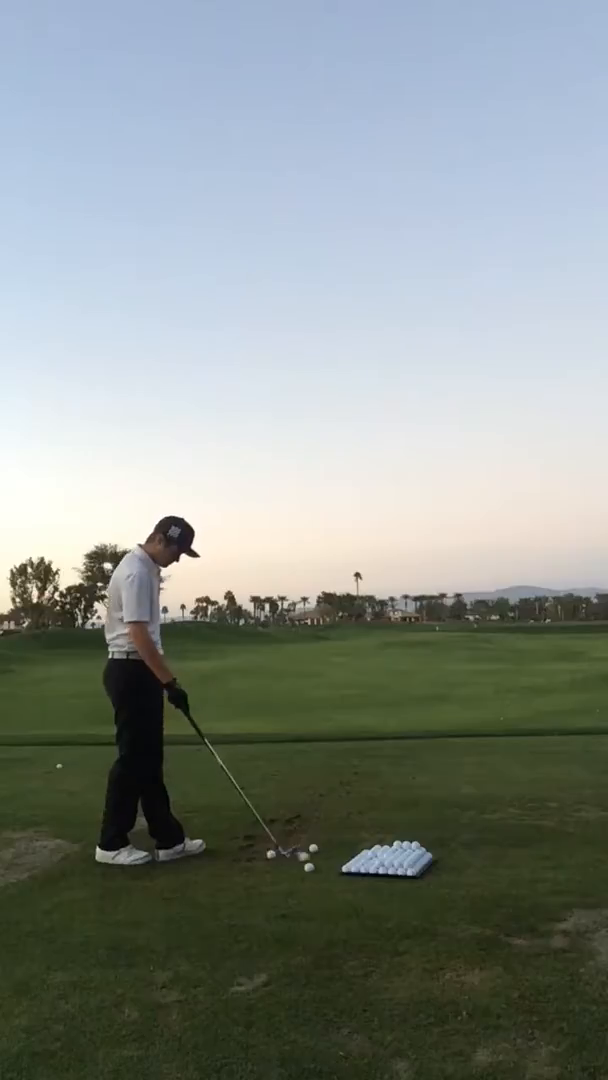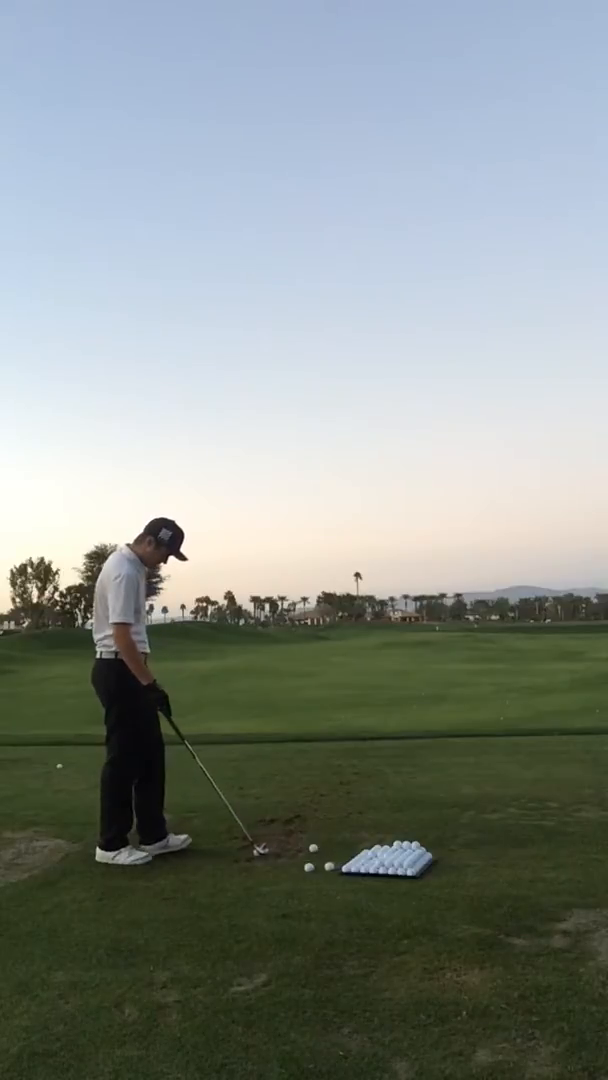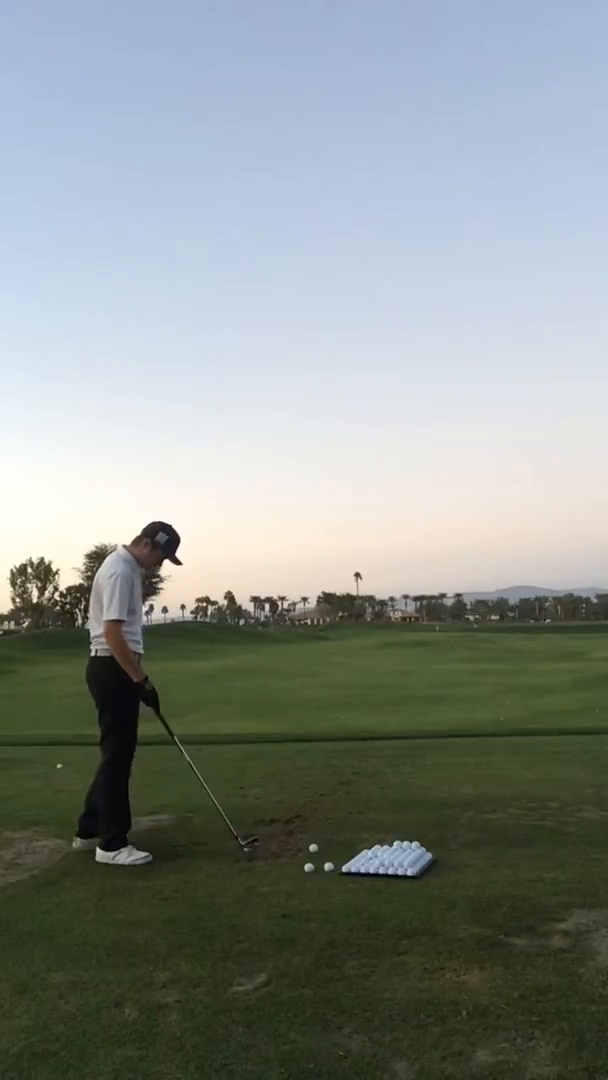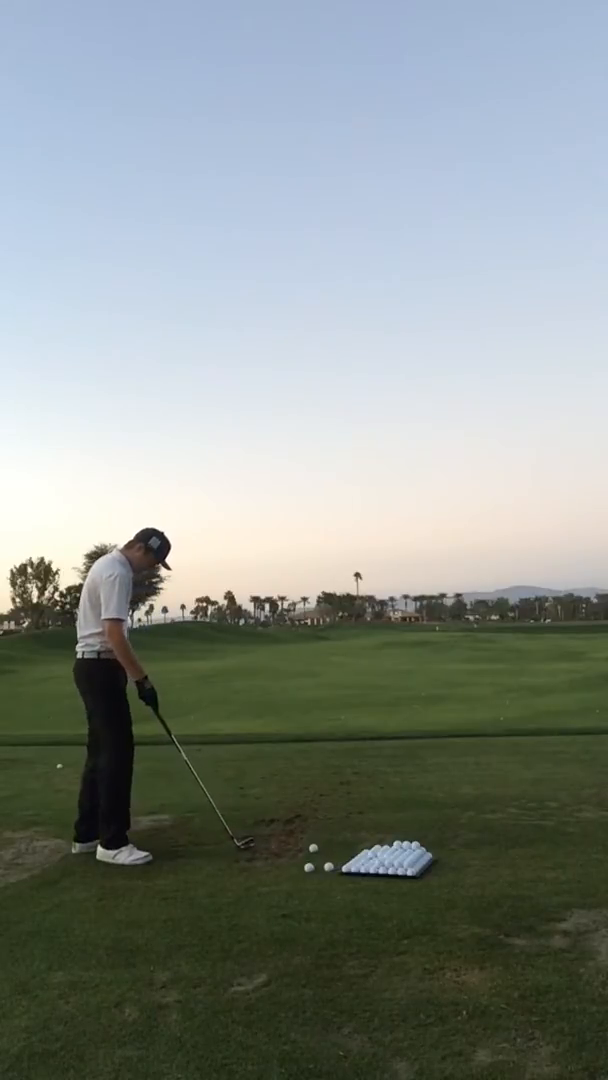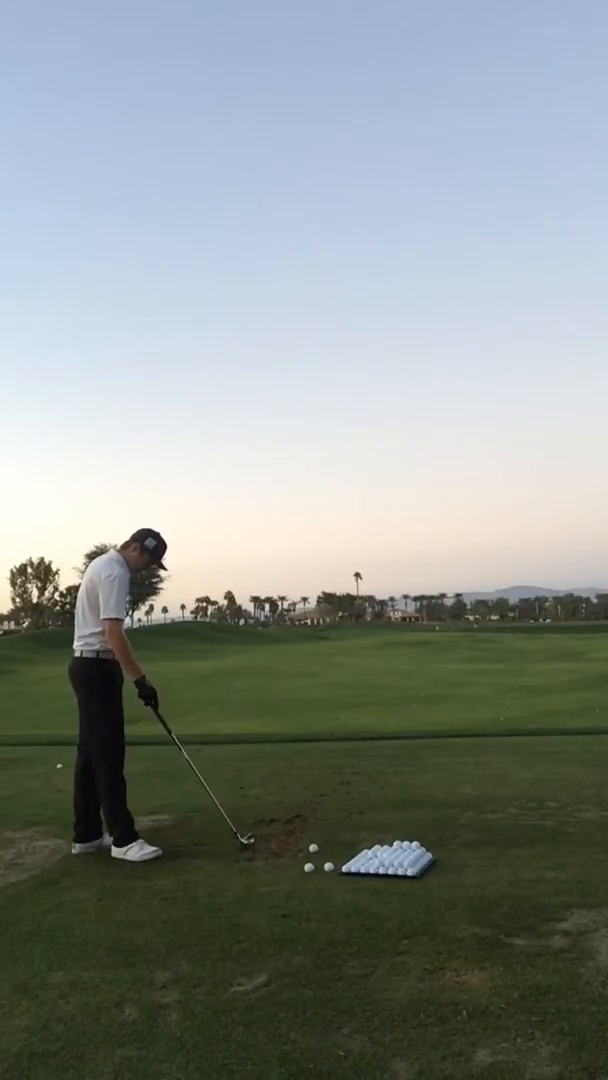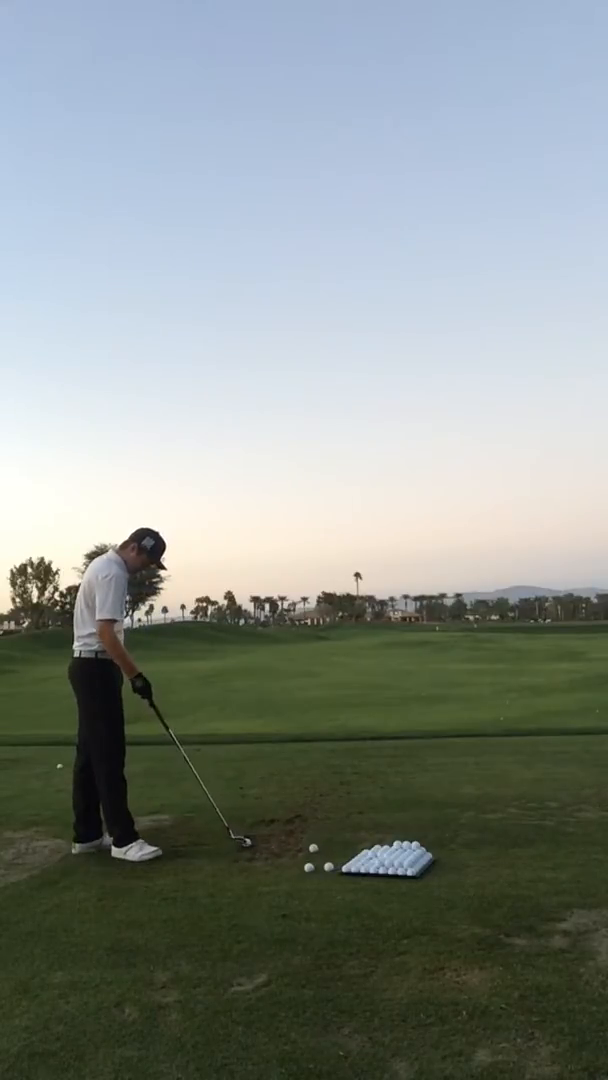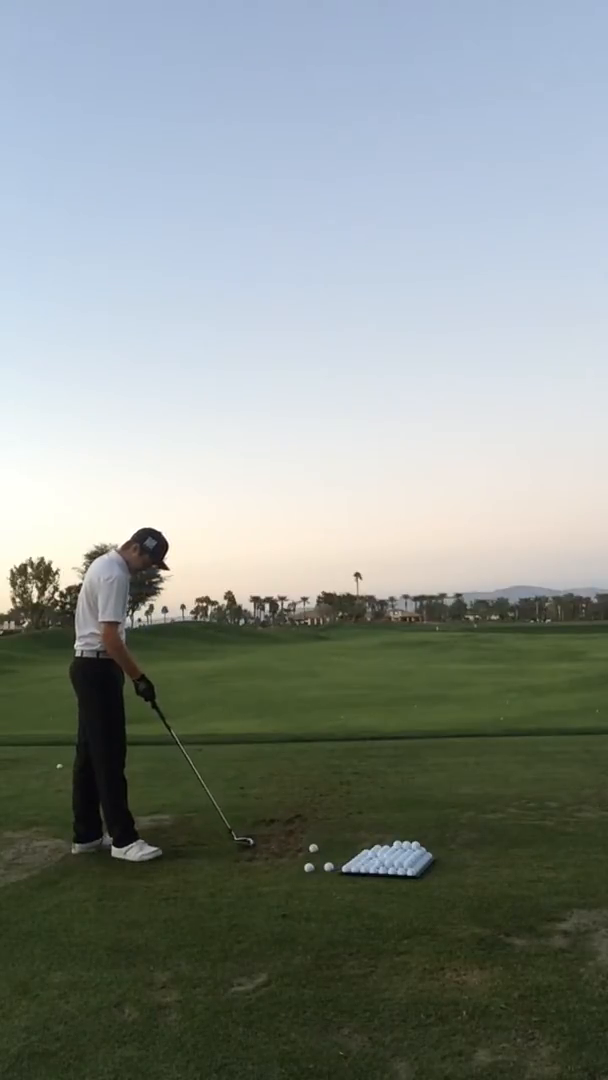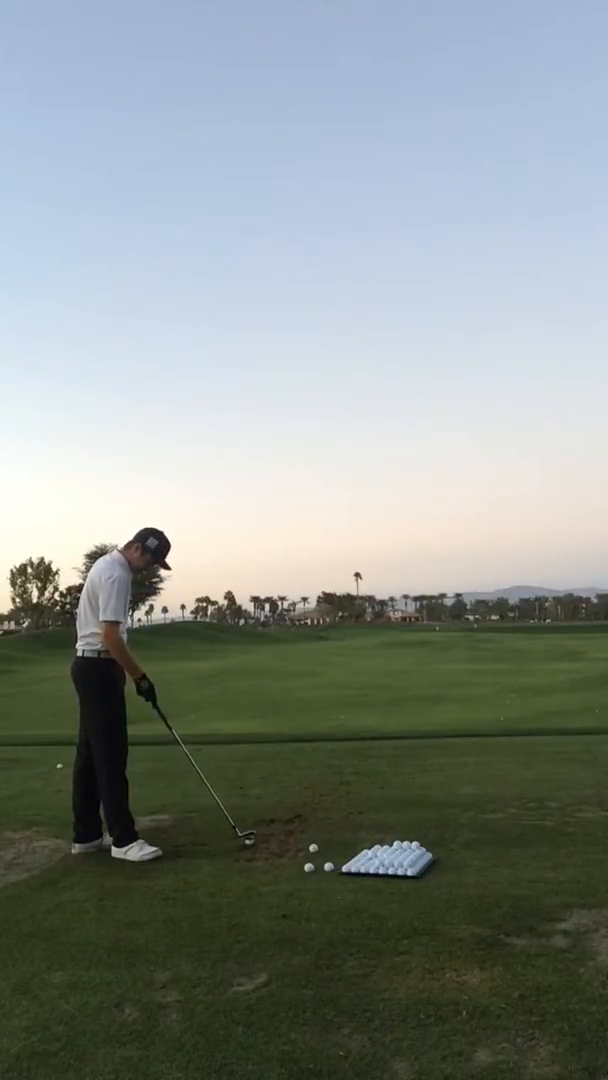
dt=0.5s
person 1, frame 1
left shoulder: (144, 567)
right shoulder: (136, 573)
right elbow: (139, 636)
right wrist: (171, 682)
left hip: (139, 671)
right hip: (131, 671)
left knee: (149, 758)
right knee: (133, 757)
left ankle: (169, 839)
right ankle: (111, 843)
person 1, frame 2
left shoulder: (130, 565)
right shoulder: (124, 573)
right elbow: (121, 636)
right wrist: (151, 684)
left hip: (128, 671)
right hip: (119, 672)
left knee: (150, 752)
right knee: (123, 757)
left ankle: (152, 834)
right ankle: (111, 844)
person 1, frame 3
left shoulder: (126, 566)
right shoulder: (120, 572)
right elbow: (113, 633)
right wrist: (142, 680)
left hip: (115, 669)
right hip: (113, 670)
left knee: (118, 752)
right knee: (117, 754)
left ankle: (91, 828)
right ankle: (111, 843)
person 1, frame 4
left shoulder: (108, 565)
right shoulder: (116, 573)
right elbow: (114, 634)
right wrist: (142, 679)
left hip: (94, 666)
right hip: (100, 668)
left knee: (101, 751)
right knee: (118, 751)
left ankle: (87, 833)
right ankle: (112, 841)
person 1, frame 5
left shoulder: (103, 565)
right shoulder: (115, 573)
right elbow: (113, 633)
right wrist: (141, 680)
left hip: (87, 665)
right hip: (97, 667)
left knee: (91, 752)
right knee: (109, 754)
left ankle: (87, 834)
right ankle: (123, 838)
person 1, frame 6
left shoulder: (103, 565)
right shoulder: (112, 573)
right elbow: (106, 633)
left wrist: (127, 672)
right wrist: (135, 675)
left hip: (87, 665)
right hip: (96, 668)
left knee: (90, 753)
right knee: (109, 753)
left ankle: (87, 834)
right ankle: (123, 839)
person 1, frame 7
left shoulder: (104, 564)
right shoulder: (115, 575)
right elbow: (110, 636)
right wrist: (139, 678)
left hip: (88, 665)
right hip: (98, 668)
left knee: (90, 753)
right knee: (109, 754)
left ankle: (87, 834)
right ankle: (123, 838)
person 1, frame 8
left shoulder: (107, 565)
right shoulder: (116, 575)
right elbow: (110, 636)
right wrist: (140, 677)
left hip: (90, 665)
right hip: (99, 668)
left knee: (90, 753)
right knee: (111, 754)
left ankle: (86, 834)
right ankle: (123, 838)
